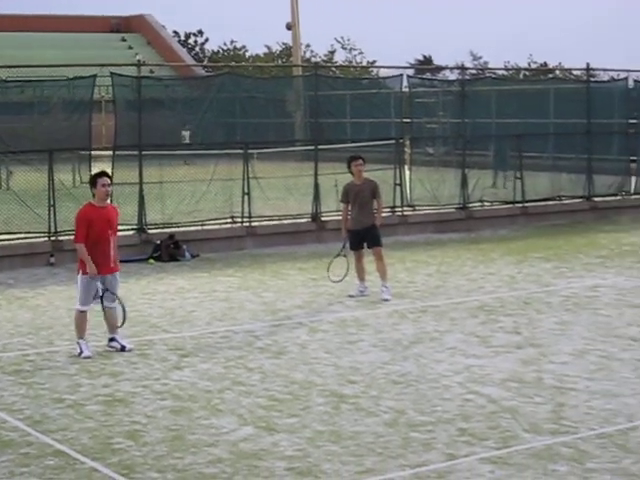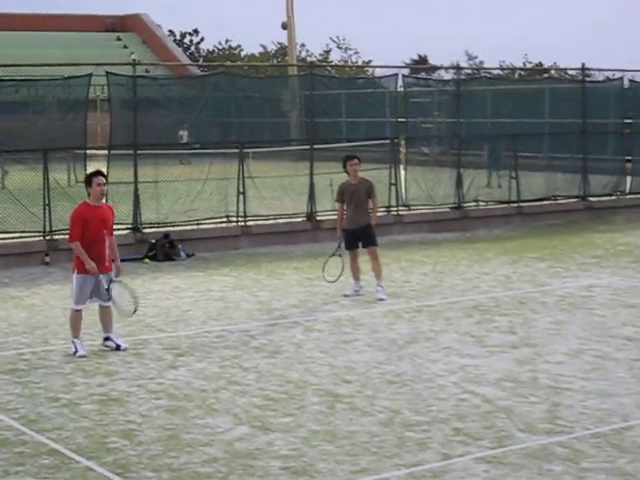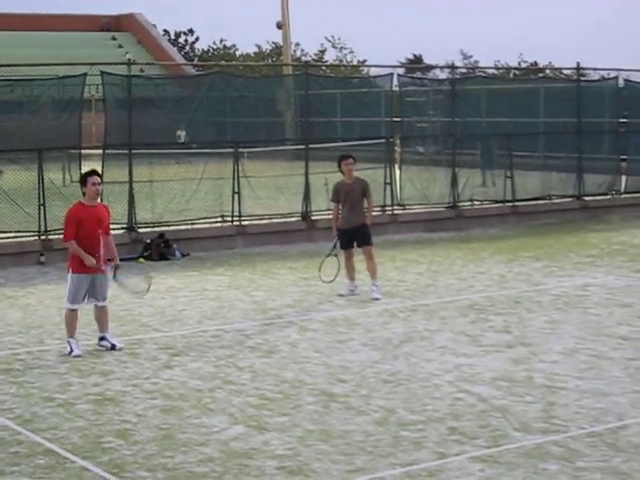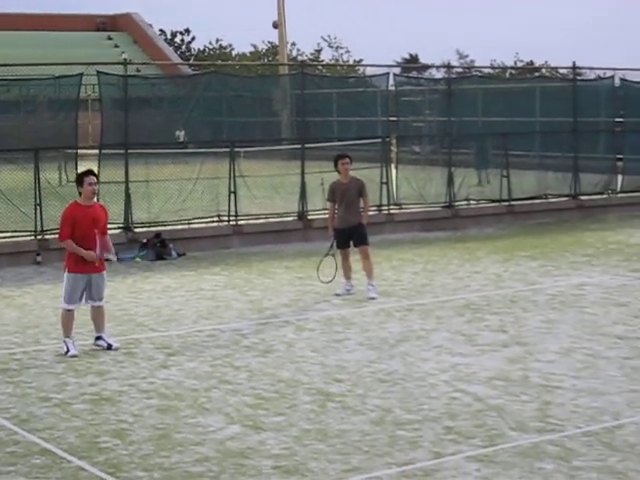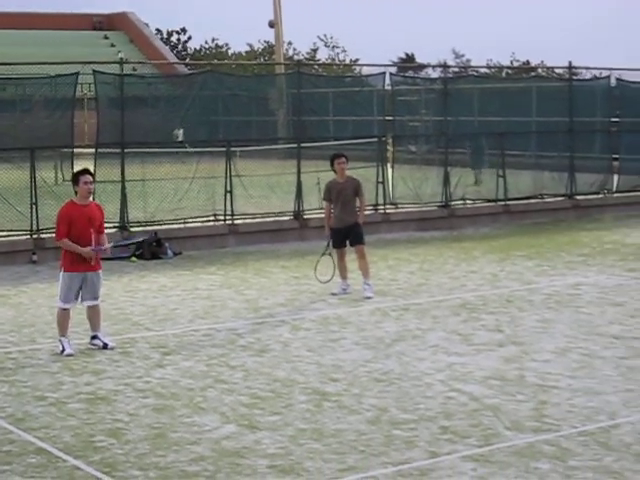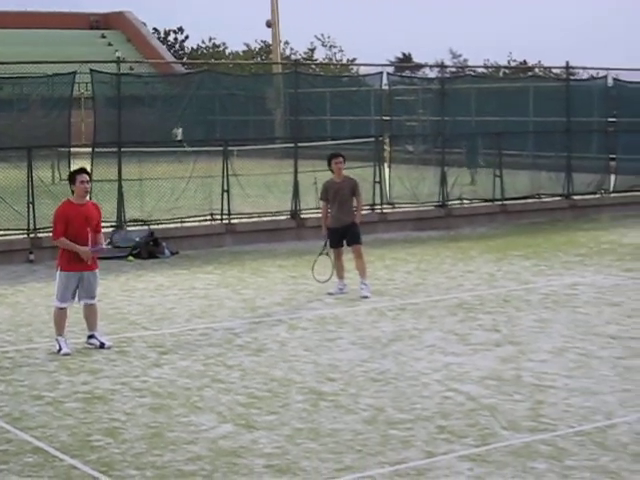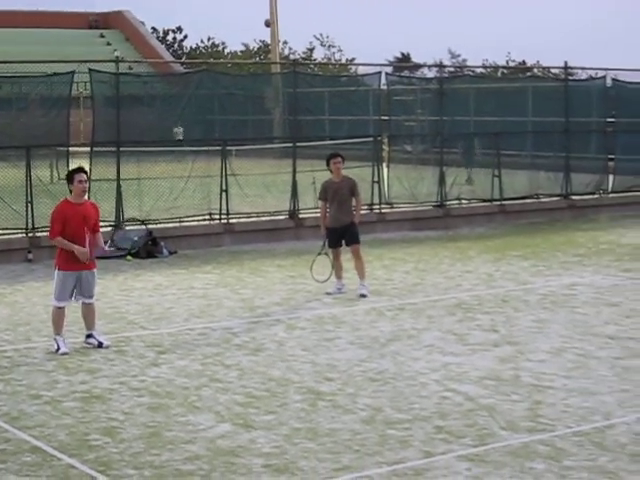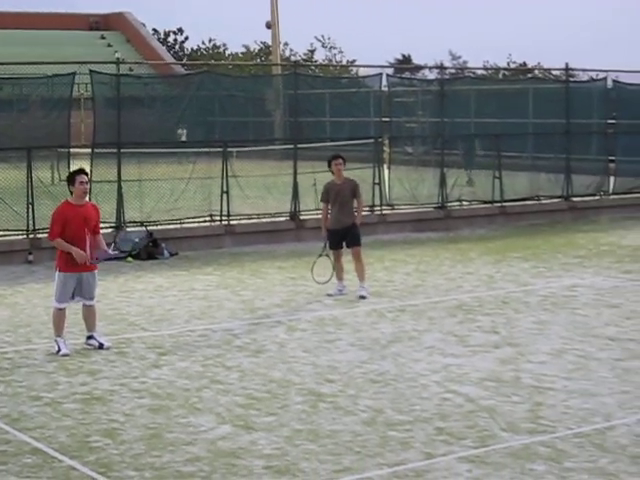
dt=0.1s
person 1, frame 1
left shoulder: (113, 211)
right shoulder: (85, 213)
right elbow: (79, 243)
left wrist: (116, 261)
right wrist: (89, 264)
left hip: (111, 268)
right hip: (91, 269)
left knee: (111, 304)
right knee: (83, 307)
left ankle: (113, 338)
right ankle: (81, 342)
person 1, frame 2
left shoulder: (109, 210)
right shoulder: (80, 212)
right elbow: (74, 241)
left wrist: (116, 260)
right wrist: (87, 261)
left hip: (106, 266)
right hip: (84, 268)
left knee: (106, 303)
right knee: (78, 306)
left ankle: (108, 337)
right ankle: (76, 342)
person 1, frame 3
left shoulder: (105, 210)
right shoulder: (74, 212)
right elbow: (68, 241)
left wrist: (115, 257)
right wrist: (85, 257)
left hip: (101, 266)
right hip: (80, 268)
left knee: (101, 302)
right knee: (73, 305)
left ankle: (104, 337)
right ankle: (71, 341)
person 1, frame 4
left shoulder: (102, 210)
right shoulder: (71, 211)
right elbow: (64, 240)
left wrist: (111, 251)
right wrist: (84, 253)
left hip: (98, 266)
right hip: (75, 268)
left knee: (98, 303)
right knee: (69, 305)
left ankle: (100, 337)
right ankle: (68, 341)
person 1, frame 5
left shoulder: (98, 209)
right shoulder: (66, 210)
right elbow: (61, 239)
left wrist: (105, 247)
right wrist: (82, 250)
left hip: (94, 265)
right hip: (71, 267)
left knee: (94, 302)
right knee: (65, 305)
left ankle: (96, 336)
right ankle: (63, 340)
person 1, frame 6
left shoulder: (95, 208)
right shoulder: (63, 210)
right elbow: (58, 238)
left wrist: (102, 246)
right wrist: (79, 249)
left hip: (90, 265)
right hip: (68, 266)
left knee: (91, 301)
right knee: (62, 304)
left ankle: (92, 335)
right ankle: (60, 340)
person 1, frame 7
left shoulder: (93, 207)
right shoulder: (61, 209)
right elbow: (54, 237)
left wrist: (101, 246)
right wrist: (75, 248)
left hip: (88, 264)
right hip: (66, 265)
left knee: (88, 300)
right knee: (60, 303)
left ankle: (91, 334)
right ankle: (58, 339)
person 1, frame 8
left shoulder: (94, 209)
right shoulder: (62, 210)
right elbow: (54, 238)
left wrist: (103, 248)
right wrist: (73, 250)
left hip: (89, 266)
right hip: (67, 267)
left knee: (89, 302)
right knee: (60, 304)
left ankle: (92, 336)
right ankle: (59, 340)
person 2, frame 1
left shoulder: (372, 184)
right shoulder: (347, 187)
left elbow: (379, 203)
right elbow: (345, 208)
left wrist: (378, 219)
right wrist: (344, 227)
left hip: (370, 225)
right hip: (354, 227)
left knee: (378, 254)
right knee: (358, 257)
left ankle: (385, 287)
right ankle: (362, 287)
person 2, frame 2
left shoulder: (367, 184)
right shoulder: (343, 187)
left elbow: (374, 203)
right elbow: (341, 208)
left wrist: (373, 219)
right wrist: (339, 227)
left hip: (366, 225)
right hip: (349, 227)
left knee: (373, 254)
right knee: (353, 256)
left ankle: (380, 286)
right ankle: (357, 286)
person 2, frame 3
left shoulder: (362, 183)
right shoulder: (338, 186)
left elbow: (370, 202)
right elbow: (336, 207)
left wrist: (368, 218)
right wrist: (334, 226)
left hip: (361, 224)
right hip: (344, 226)
left knee: (368, 253)
right knee: (348, 256)
left ankle: (375, 286)
right ankle: (352, 286)
person 2, frame 4
left shoulder: (359, 183)
right shoulder: (334, 186)
left elbow: (366, 202)
right elbow: (332, 207)
left wrist: (364, 218)
right wrist: (330, 226)
left hip: (357, 224)
right hip: (341, 226)
left knee: (365, 253)
right knee: (344, 256)
left ankle: (371, 286)
right ankle: (348, 285)
person 2, frame 5
left shoulder: (355, 182)
right shoulder: (330, 185)
left elbow: (362, 201)
right elbow: (328, 206)
left wrist: (361, 217)
right wrist: (327, 226)
left hip: (353, 223)
right hip: (337, 225)
left knee: (361, 253)
right knee: (340, 255)
left ankle: (367, 285)
right ankle: (344, 285)
person 2, frame 6
left shoulder: (352, 182)
right shoulder: (327, 185)
left elbow: (359, 201)
right elbow: (325, 206)
left wrist: (358, 217)
right wrist: (324, 226)
left hip: (350, 223)
right hip: (334, 225)
left knee: (358, 252)
right knee: (337, 255)
left ankle: (364, 284)
right ankle: (341, 285)
person 2, frame 7
left shoulder: (351, 182)
right shoulder: (326, 185)
left elbow: (358, 201)
right elbow: (324, 206)
left wrist: (357, 217)
right wrist: (322, 225)
left hip: (349, 223)
right hip: (332, 225)
left knee: (356, 253)
right knee: (335, 255)
left ankle: (362, 285)
right ankle: (339, 285)
person 2, frame 8
left shoulder: (352, 183)
right shoulder: (328, 187)
left elbow: (360, 202)
right elbow: (325, 208)
left wrist: (358, 219)
right wrist: (323, 227)
left hip: (350, 225)
right hip: (334, 227)
left knee: (357, 255)
right knee: (337, 257)
left ankle: (362, 286)
right ankle: (340, 286)
